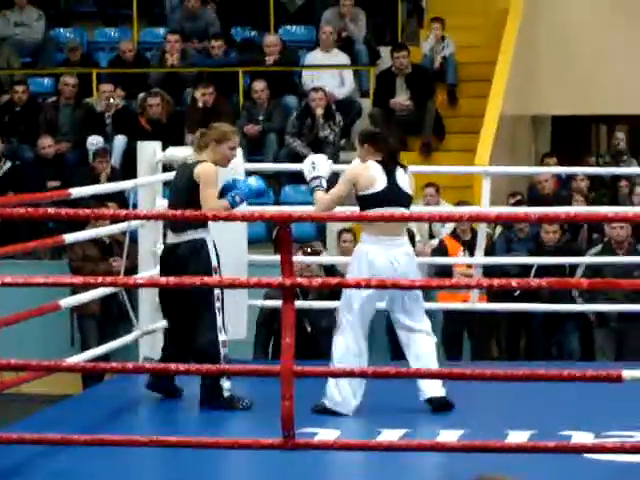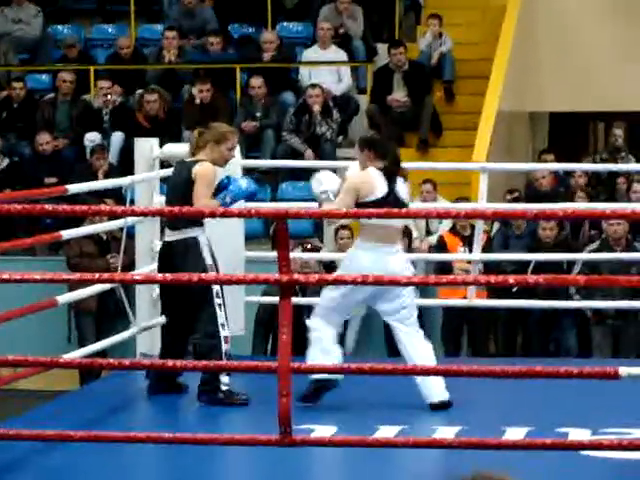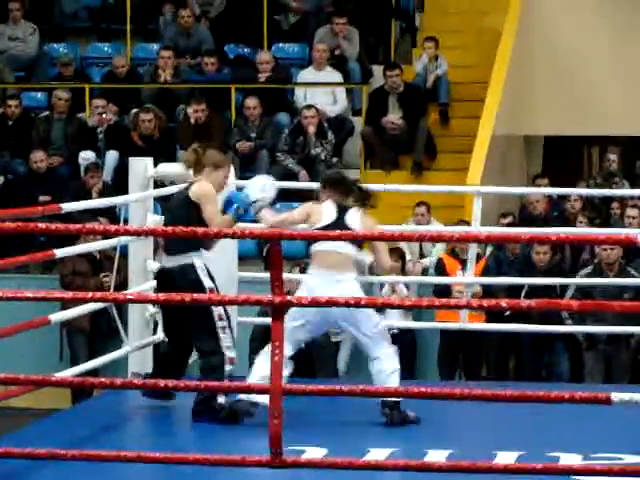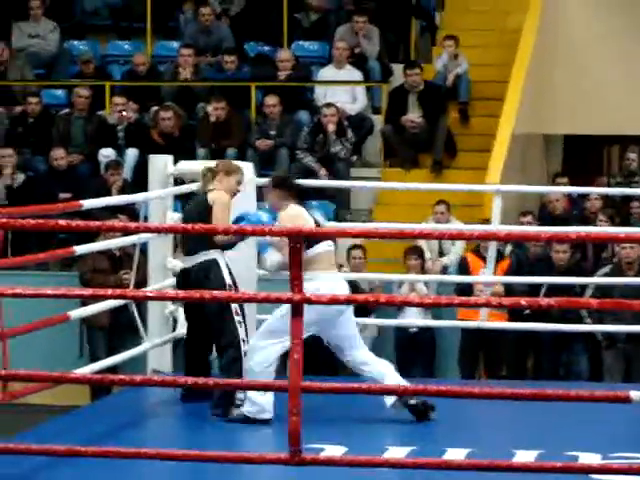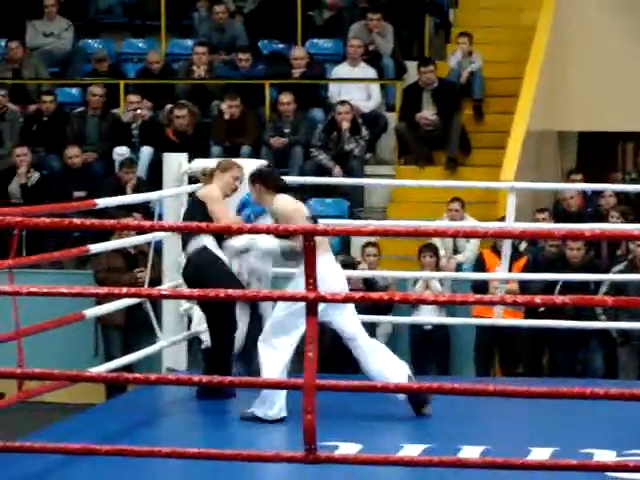
dt=0.2s
person 1, frame 1
left shoulder: (185, 167)
right shoulder: (207, 169)
right elbow: (211, 211)
left wrist: (226, 193)
right wrist: (239, 195)
left hip: (174, 249)
right hip: (196, 249)
left knee: (180, 318)
right knee: (209, 322)
left ankle: (162, 378)
right ankle: (216, 394)
person 1, frame 2
left shoulder: (182, 166)
right shoulder: (206, 169)
right elbow: (201, 209)
left wrist: (219, 191)
right wrist: (230, 196)
left hip: (171, 246)
right hip: (191, 246)
left knee: (178, 315)
right knee: (209, 317)
left ankle: (162, 379)
right ankle: (215, 388)
person 1, frame 3
left shoulder: (182, 195)
right shoulder: (204, 189)
right elbow: (218, 228)
left wrist: (226, 212)
right wrist: (238, 209)
left hip: (169, 272)
right hip: (190, 271)
left knee: (180, 333)
right knee: (216, 336)
right ankle: (210, 406)
person 1, frame 4
left shoulder: (196, 202)
right shoulder: (220, 195)
right elbow: (220, 236)
left wrist: (236, 233)
left hip: (189, 273)
right hip: (210, 269)
left knee: (200, 331)
right knee: (232, 335)
left ankle: (194, 387)
right ankle: (228, 401)
person 1, frame 5
left shoulder: (201, 201)
right shoulder: (210, 192)
right elbow: (227, 226)
left wrist: (240, 217)
right wrist: (249, 215)
left hip: (194, 266)
right hip: (206, 258)
left knee: (222, 326)
left ankle: (212, 385)
person 2, frame 1
left shoulder: (358, 172)
right shoulder: (405, 174)
left elbow: (323, 207)
left wrist: (316, 181)
left hip: (371, 254)
right hip: (402, 253)
left knee: (351, 329)
right knee: (415, 326)
left ankle: (340, 400)
right ankle: (433, 392)
person 2, frame 2
left shoulder: (359, 180)
right shoulder: (403, 183)
left wrist: (325, 195)
left hip: (363, 259)
right hip: (395, 261)
left knee: (323, 318)
right knee: (409, 331)
left ankle: (324, 374)
right ankle: (436, 394)
person 2, frame 3
left shoulder: (313, 209)
right shoulder: (364, 220)
left elbow: (272, 223)
right elbow: (385, 265)
left wrist: (259, 207)
left hip: (315, 288)
right hip: (347, 290)
left knee: (281, 346)
right knee: (381, 347)
left ankle: (249, 399)
right ankle: (392, 407)
person 2, frame 4
left shoulder: (288, 216)
right shoulder: (304, 213)
left wrist: (274, 260)
left hip: (317, 291)
right hip: (336, 290)
left knee: (263, 345)
right knee: (358, 355)
left ankle: (256, 409)
right ankle: (407, 398)
person 2, frame 5
left shoulder: (280, 204)
right shoulder: (285, 204)
left elbow: (305, 241)
left wrist: (272, 244)
left hip: (315, 278)
right hip: (332, 276)
left knee: (273, 342)
right knee: (360, 340)
left ankle: (269, 409)
right ankle: (406, 386)
